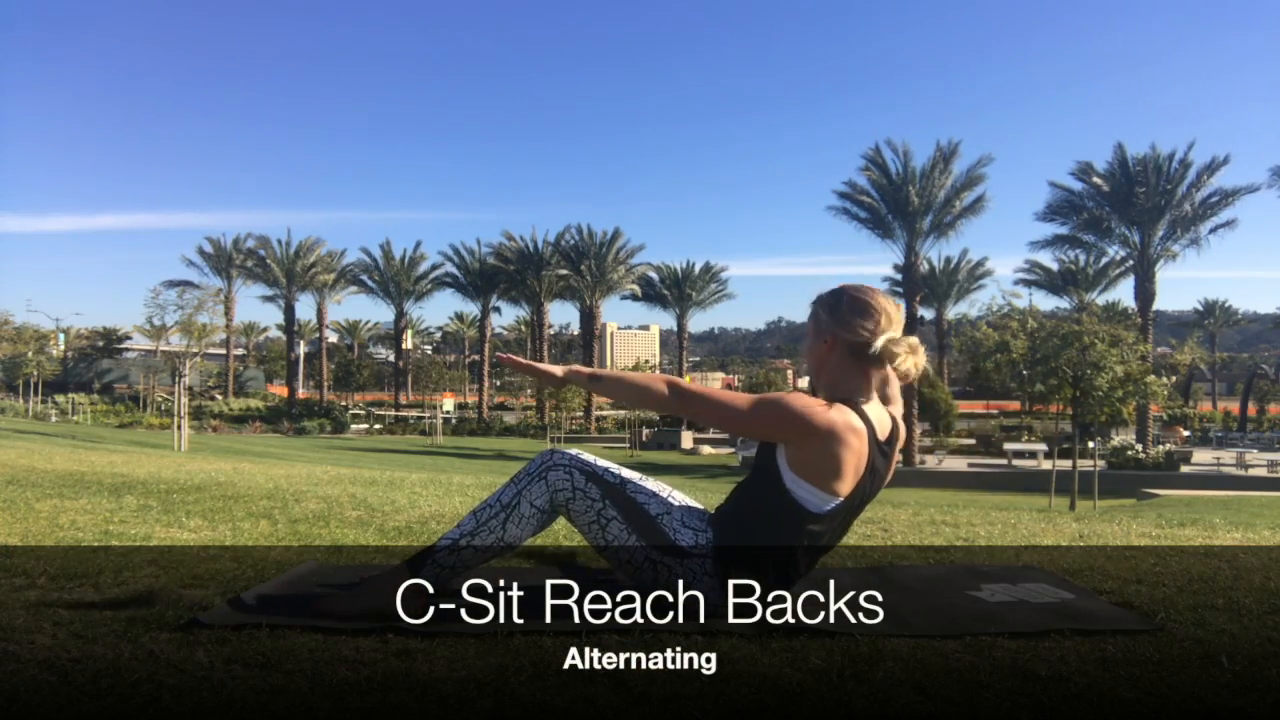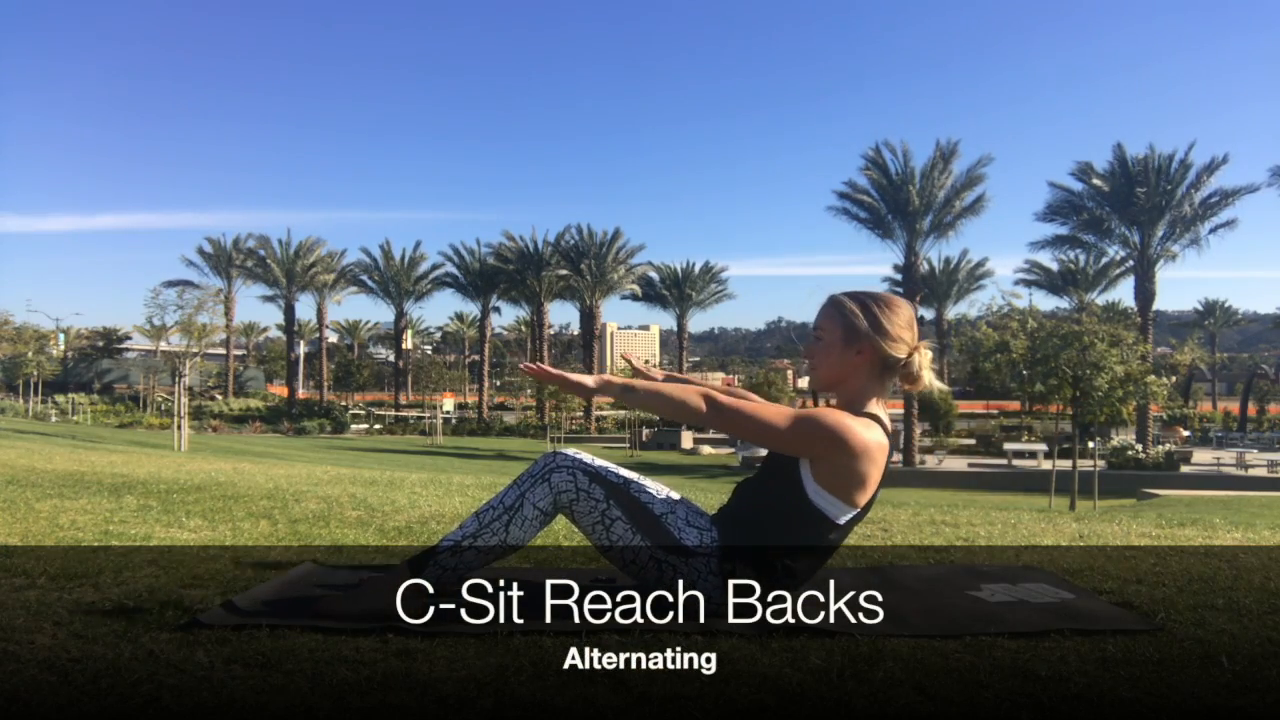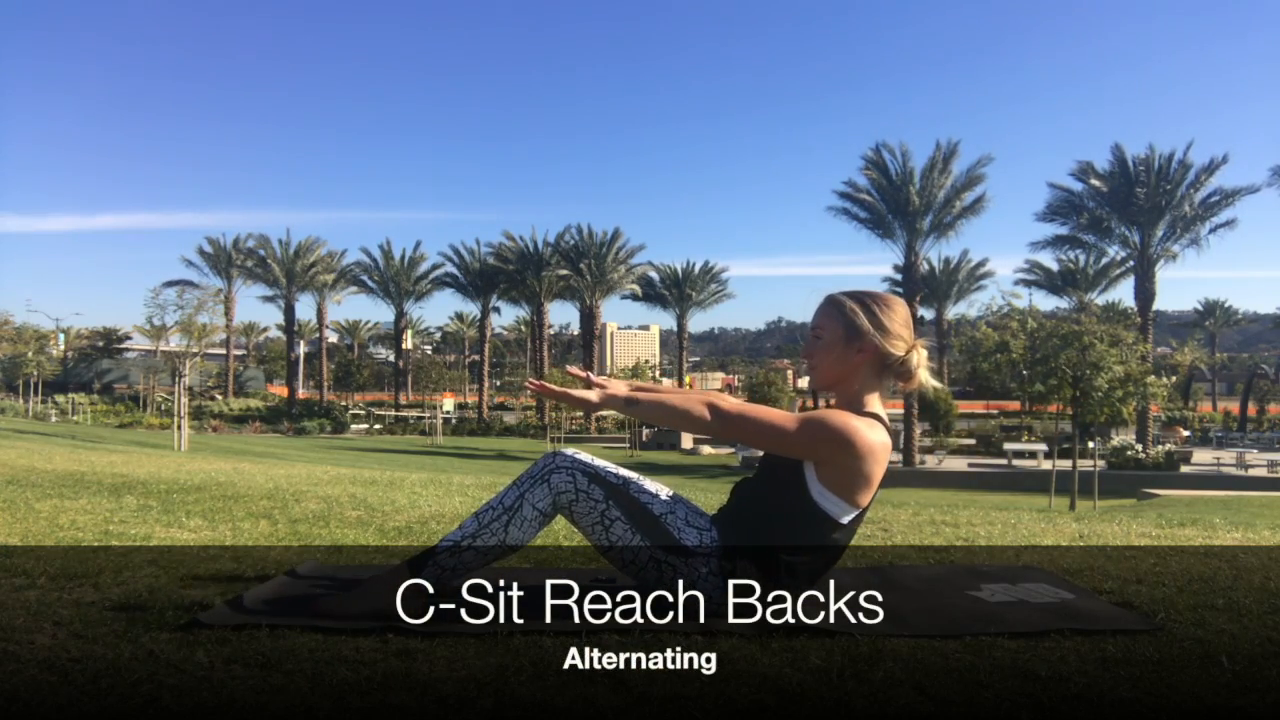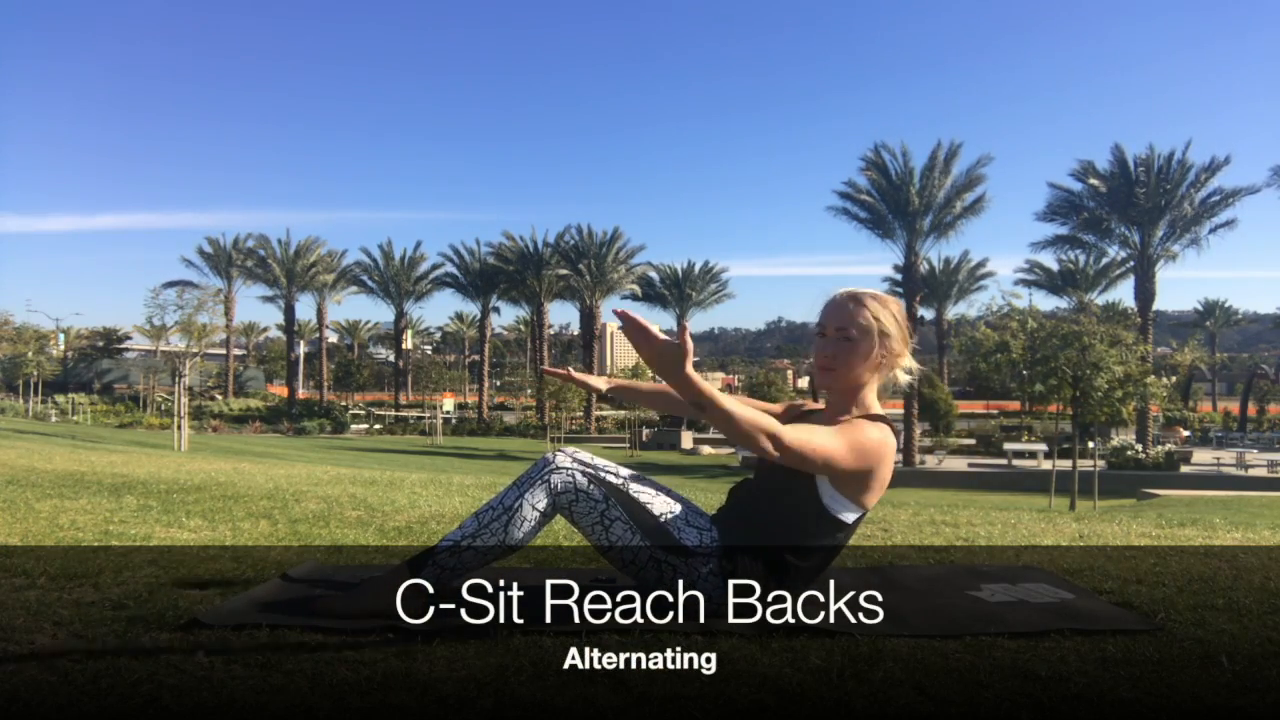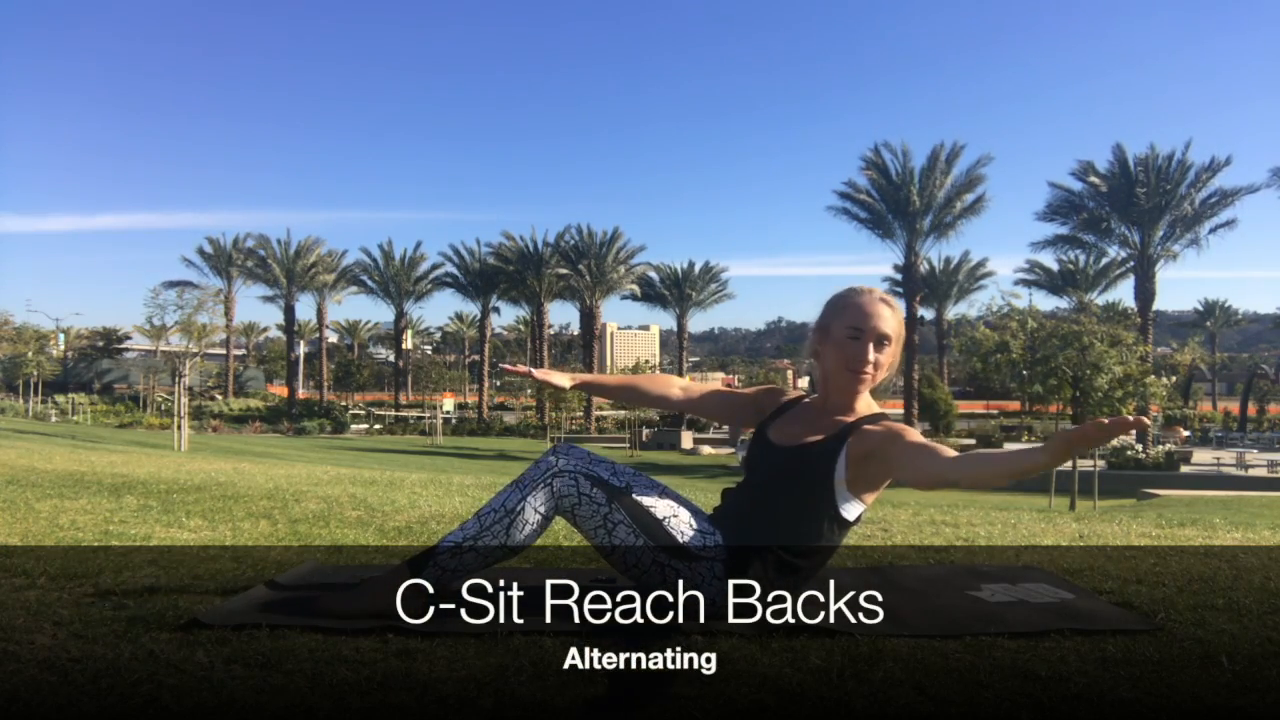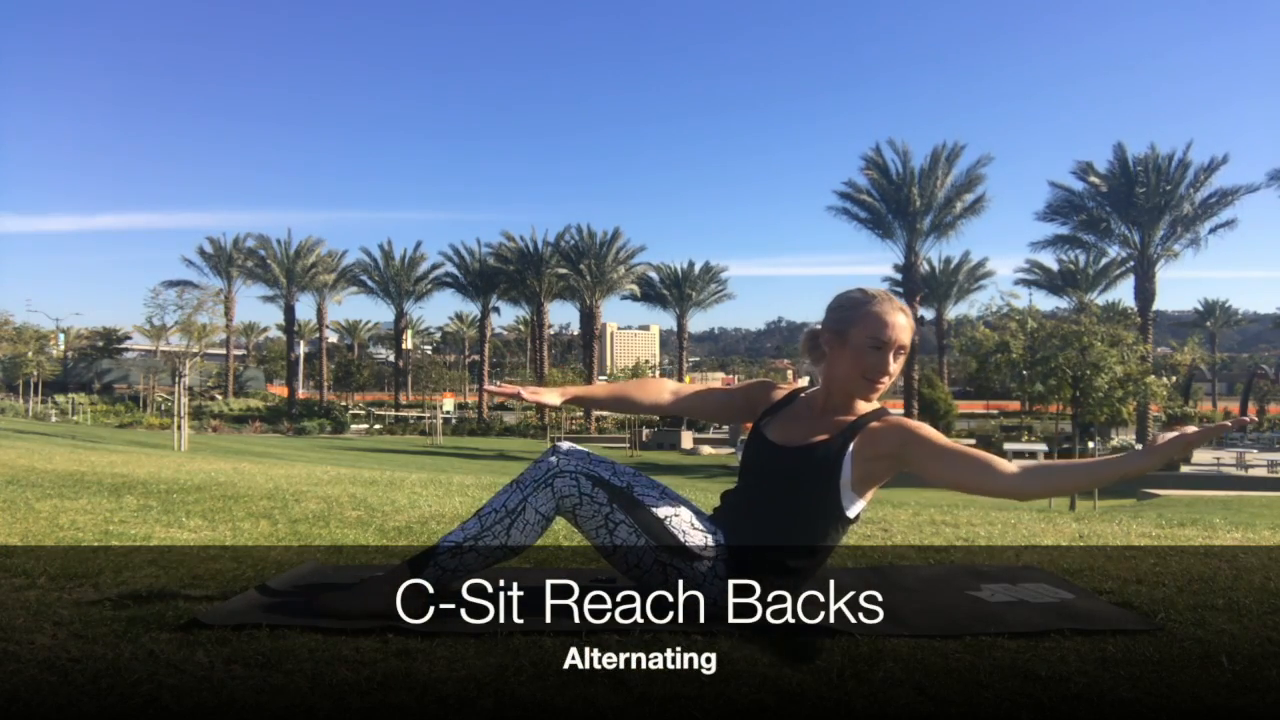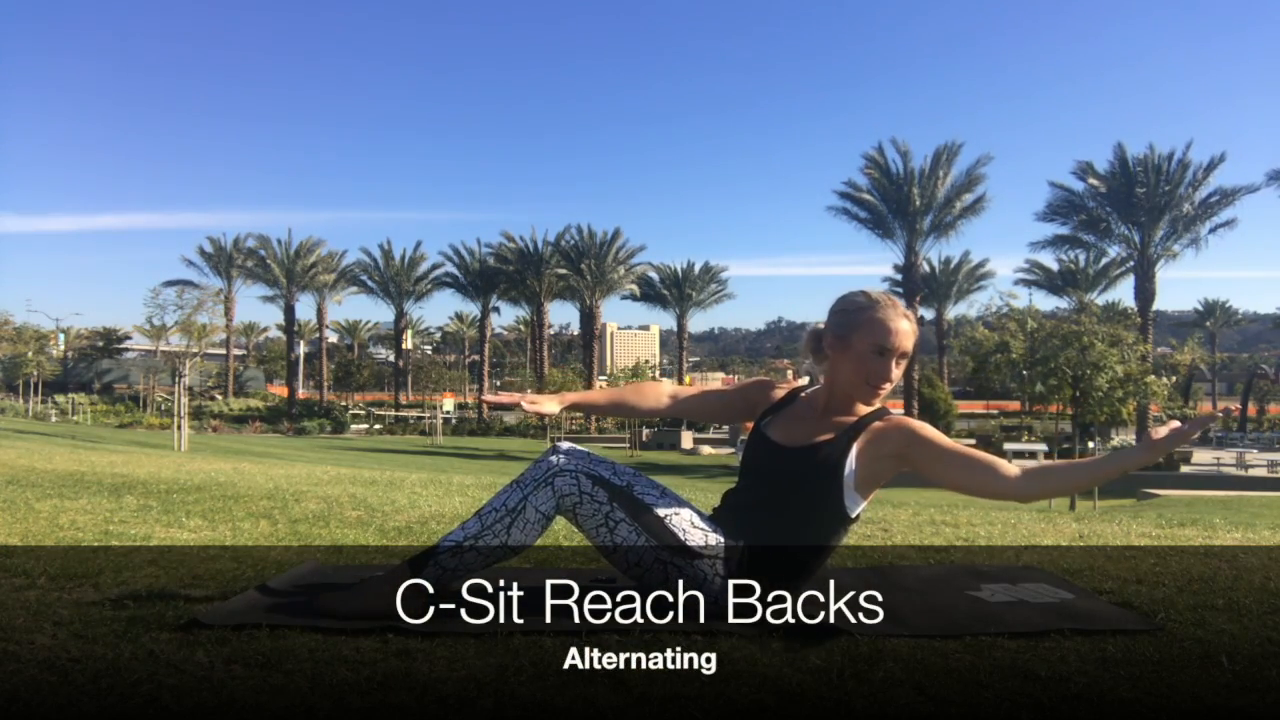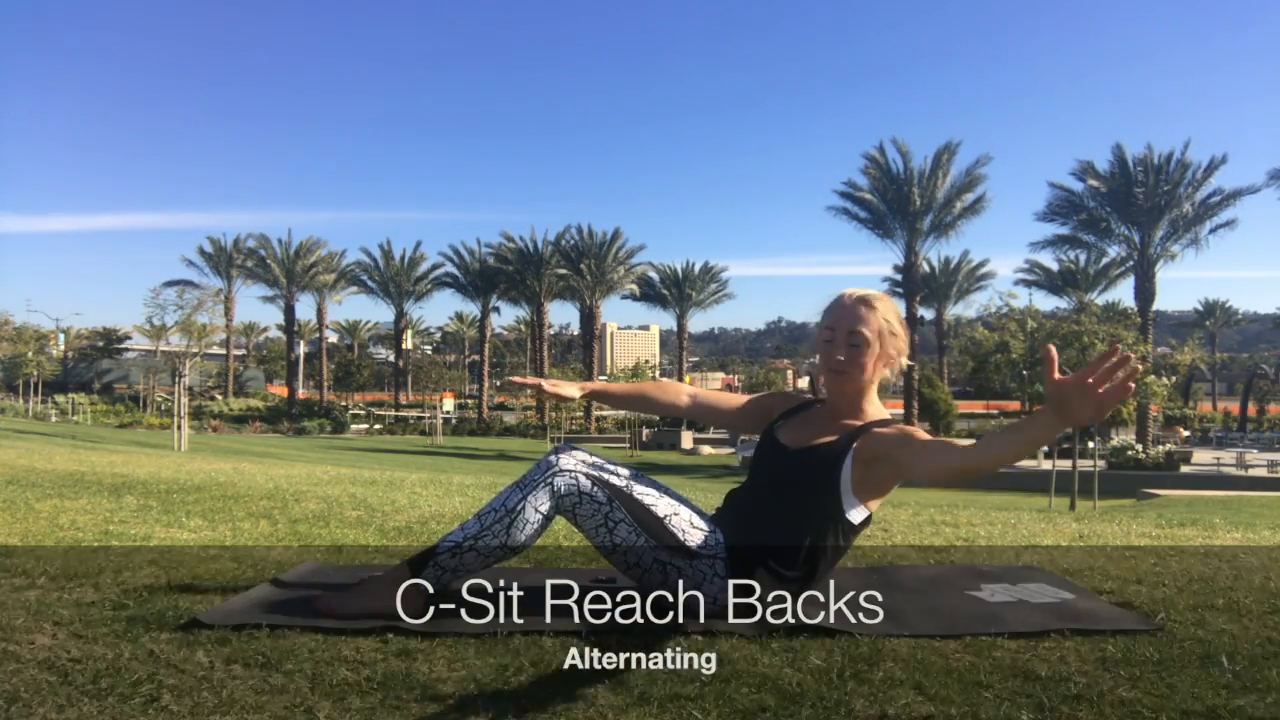
dt=0.3s
person 1, frame 1
left shoulder: (812, 419)
right shoulder: (884, 423)
left elbow: (682, 398)
left wrist: (570, 374)
right wrist: (890, 367)
left hip: (715, 576)
right hip: (733, 565)
left knee: (558, 472)
right knee: (566, 472)
left ankle: (404, 583)
right ankle: (423, 572)
person 1, frame 2
left shoulder: (847, 436)
right shoulder: (853, 424)
left elbow: (714, 411)
right elbow: (746, 404)
left wrist: (604, 385)
right wrist: (661, 378)
left hip: (716, 578)
right hip: (723, 555)
left knee: (561, 475)
right knee: (566, 469)
left ankle: (411, 581)
right ankle: (424, 570)
person 1, frame 3
left shoulder: (850, 435)
right shoulder: (843, 424)
left elbow: (715, 418)
right elbow: (731, 407)
left wrist: (605, 401)
right wrist: (625, 389)
left hip: (719, 579)
right hip: (721, 554)
left knee: (563, 474)
right knee: (565, 471)
left ankle: (411, 580)
right ankle: (420, 573)
person 1, frame 4
left shoulder: (871, 440)
right shoulder: (815, 415)
left elbow: (769, 439)
right elbow: (710, 407)
left wrist: (684, 380)
right wrist: (611, 385)
left hip: (730, 581)
right hip: (717, 551)
left knee: (562, 474)
right knee: (567, 466)
left ankle: (412, 584)
right ankle: (424, 575)
person 1, frame 5
left shoulder: (879, 440)
right shoulder: (780, 406)
left elbow: (963, 468)
right elbow: (675, 392)
left wrist: (1066, 443)
right wrist: (576, 380)
left hip: (729, 584)
right hip: (716, 549)
left knee: (560, 474)
right knee: (566, 463)
left ankle: (410, 583)
right ankle: (424, 576)
person 1, frame 6
left shoulder: (889, 438)
right shoulder: (774, 400)
left elbow: (1018, 478)
right elbow: (669, 396)
left wrist: (1153, 454)
right wrist: (567, 393)
left hip: (739, 586)
right hip: (713, 557)
left knee: (560, 475)
right knee: (565, 462)
left ankle: (414, 585)
right ankle: (426, 576)
person 1, frame 7
left shoulder: (890, 437)
right shoulder: (774, 398)
left elbow: (1018, 482)
right elbow: (670, 399)
left wrist: (1148, 450)
right wrist: (564, 400)
left hip: (741, 587)
right hip: (709, 557)
left knee: (561, 478)
right knee: (564, 463)
left ankle: (415, 583)
right ankle: (430, 573)
person 1, frame 8
left shoulder: (890, 444)
right shoulder: (792, 408)
left elbow: (972, 459)
right elbow: (692, 398)
left wrist: (1055, 417)
right wrist: (585, 388)
left hip: (732, 582)
right hip: (706, 556)
left knee: (563, 477)
right knee: (568, 465)
left ankle: (409, 586)
right ankle: (417, 577)
